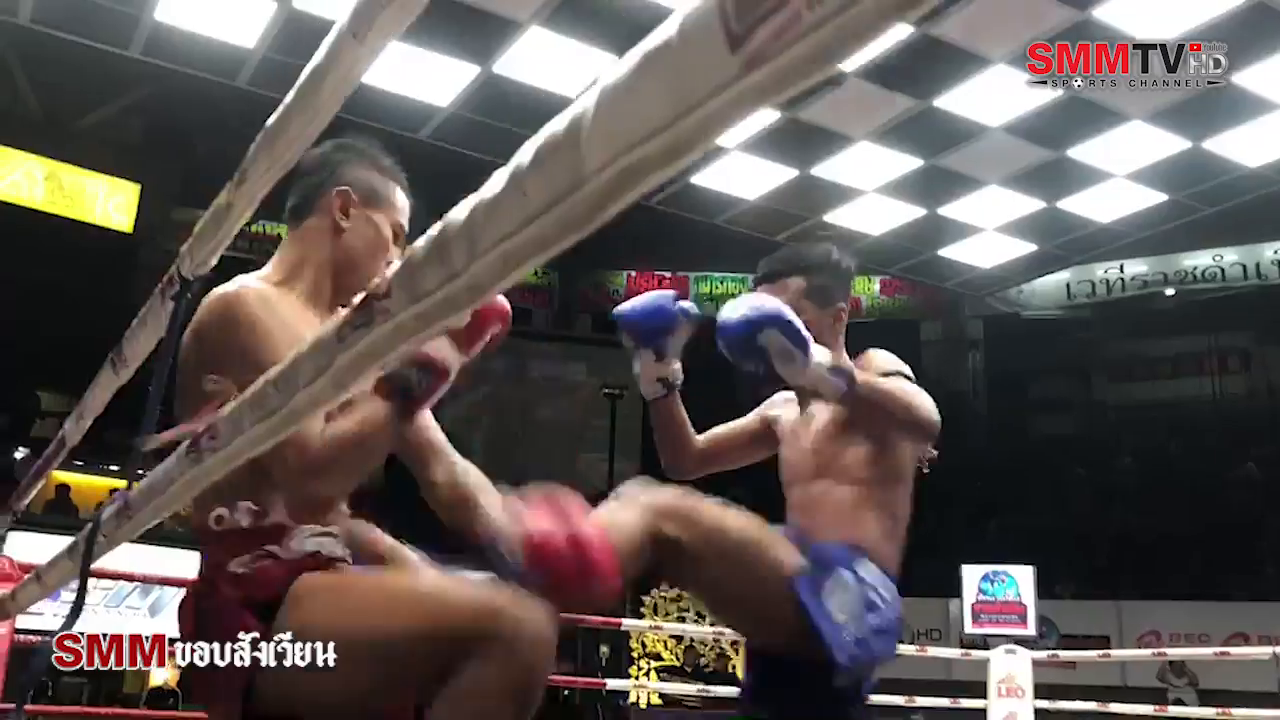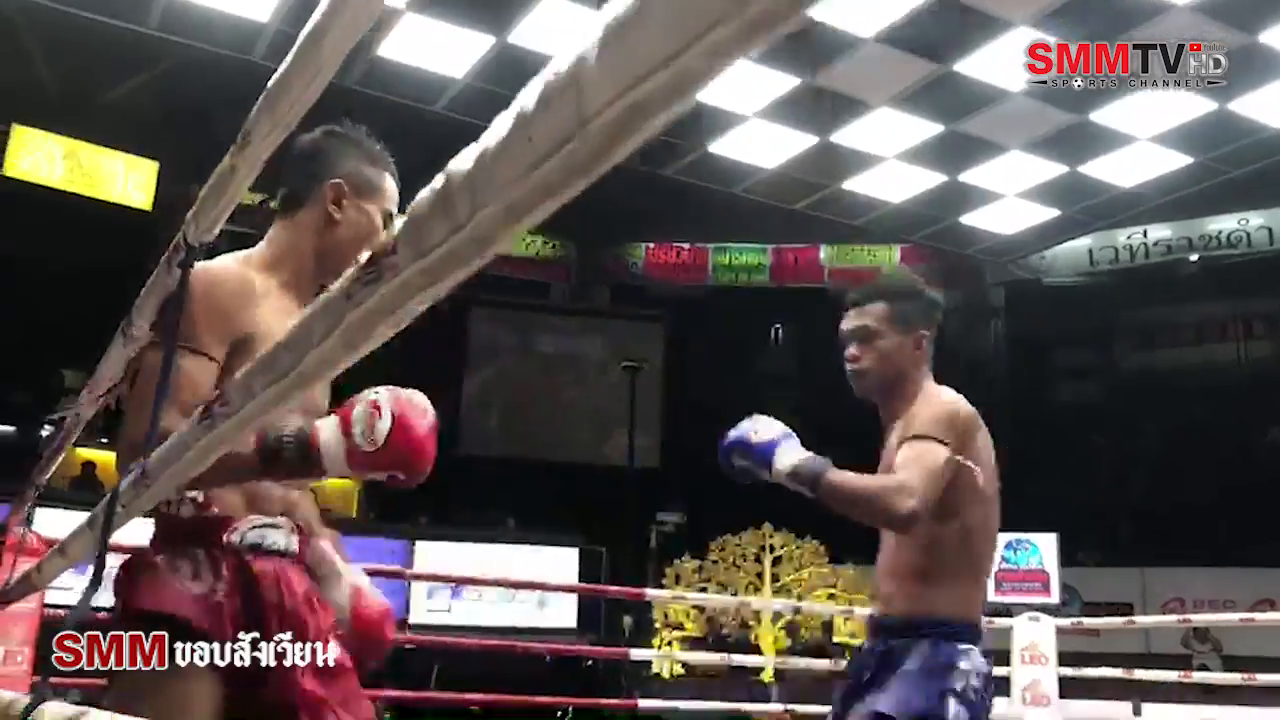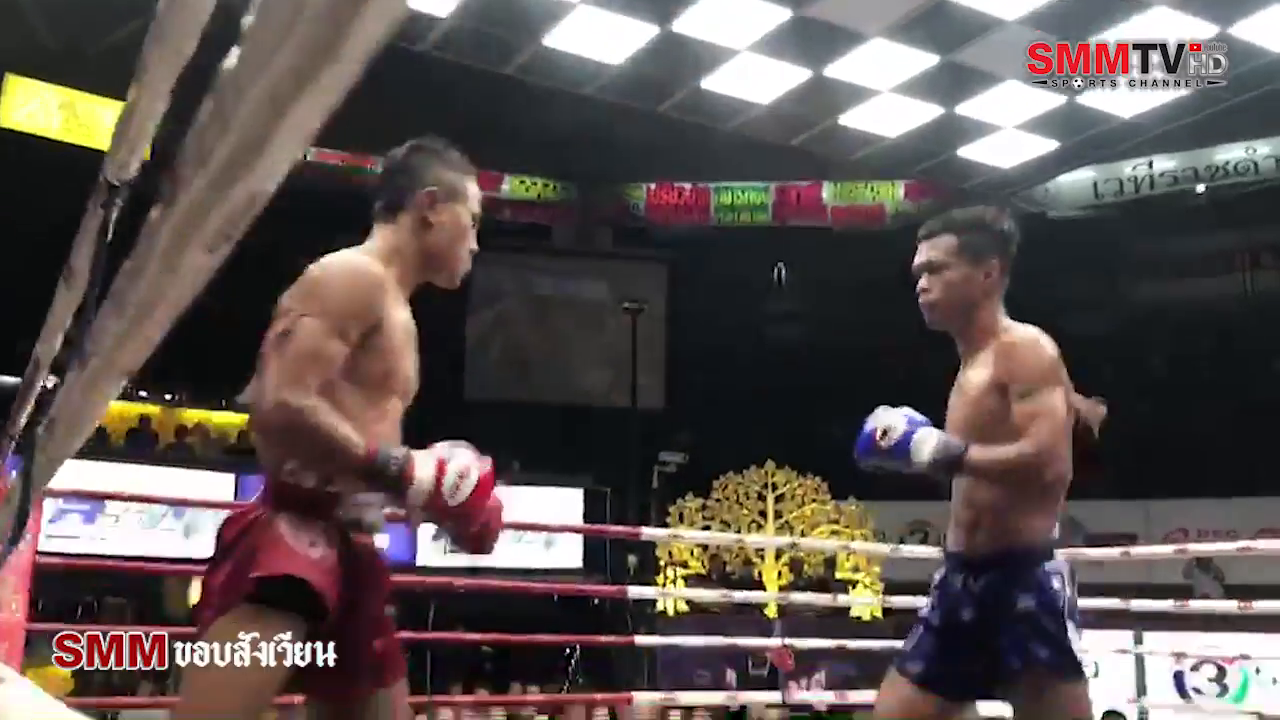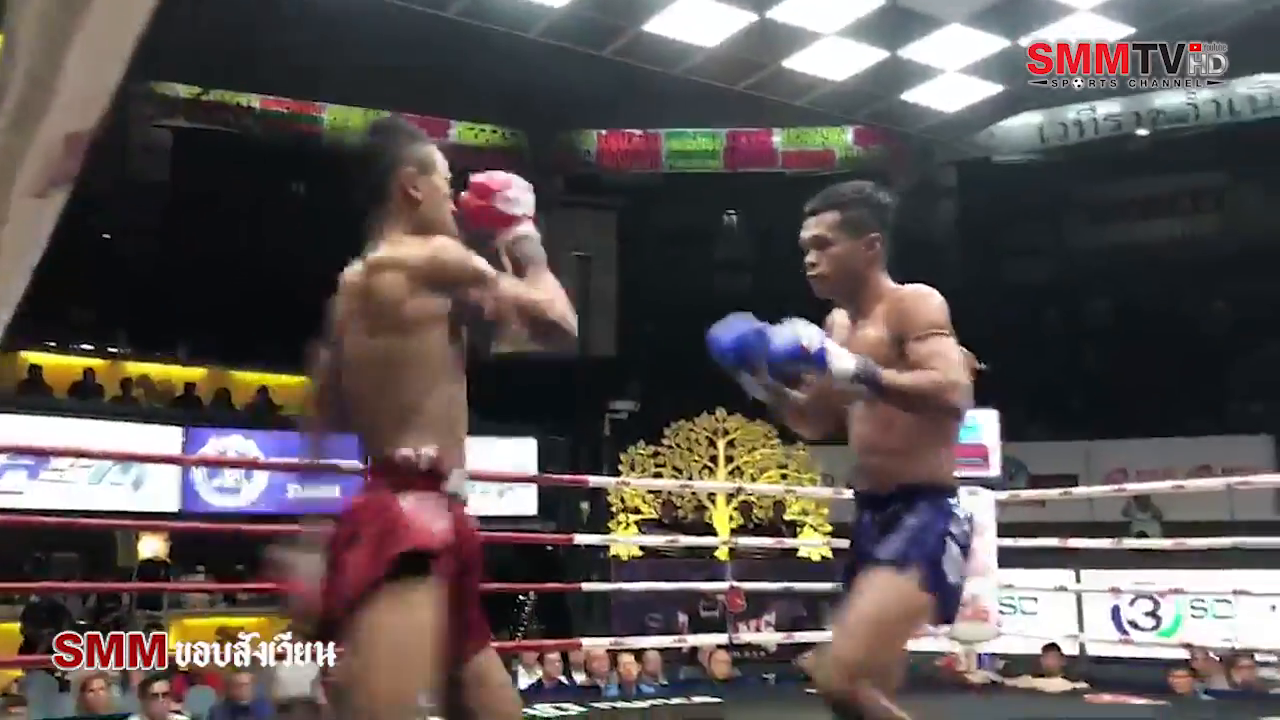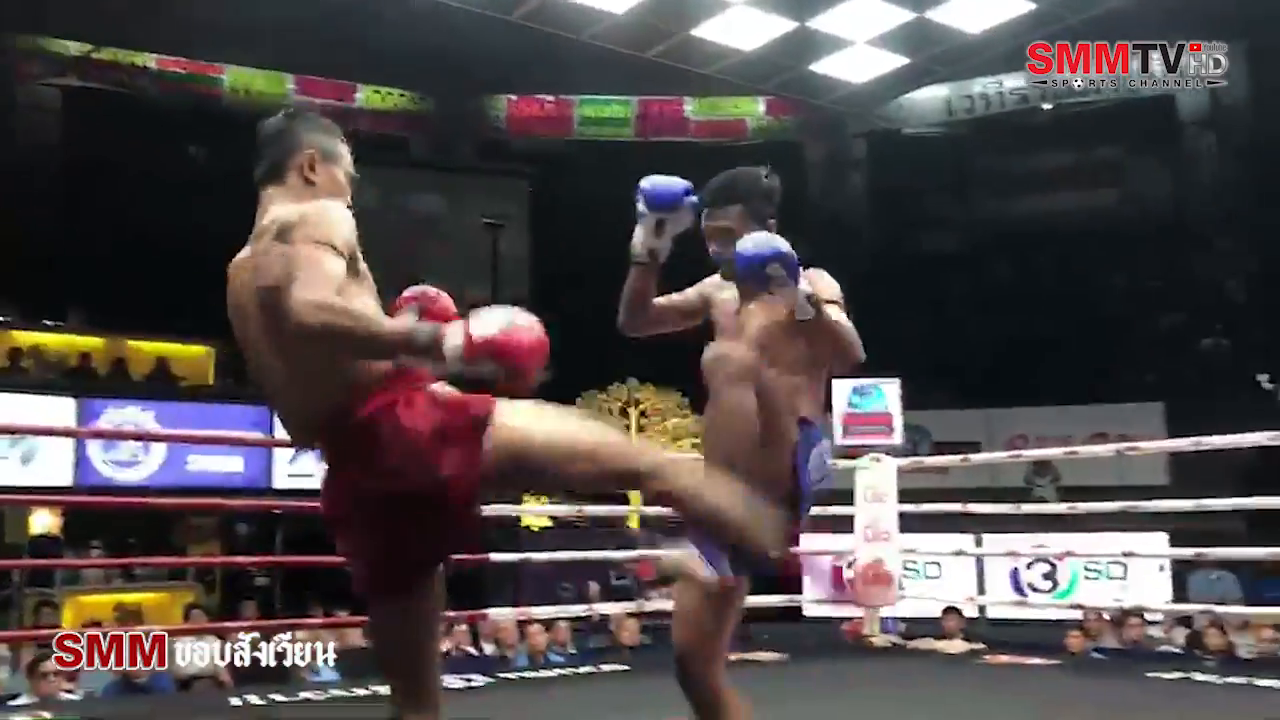
dt=0.4s
person 1, frame 1
right shoulder: (245, 307)
left elbow: (447, 473)
right elbow: (308, 475)
left wrist: (522, 537)
right wrist: (428, 368)
left hip: (317, 606)
right hip: (265, 613)
right knee: (518, 633)
person 1, frame 2
right shoulder: (219, 287)
right elbow: (145, 450)
left wrist: (334, 574)
right wrist: (313, 449)
left hip: (291, 594)
right hip: (196, 588)
person 1, frame 3
left shoulder: (393, 310)
right shoulder: (352, 277)
right elbow: (279, 411)
left wrist: (433, 494)
right wrist: (404, 478)
left hip: (350, 560)
right hip: (292, 548)
person 1, frame 4
left shoulder: (356, 284)
right shoulder: (429, 259)
left elbow: (330, 410)
right elbow: (554, 315)
right wrist: (522, 241)
left hip: (421, 523)
right hip: (407, 525)
person 1, frame 5
left shoulder: (240, 273)
right shoulder: (317, 221)
right elbow: (311, 313)
right wrist: (449, 344)
left hip: (359, 475)
right hip: (410, 426)
right knee: (651, 465)
person 2, frame 1
left shoulder: (874, 373)
right shoulder: (784, 410)
left elbow: (926, 422)
right elbow: (685, 462)
left wrist: (820, 369)
right wrist: (659, 379)
left hip: (844, 602)
left knee: (651, 508)
person 2, frame 2
left shoulder: (943, 411)
right shoulder: (906, 426)
left elbow: (903, 507)
left wrist: (796, 465)
left hip: (936, 664)
right hip: (891, 654)
person 2, frame 3
left shoulder: (1024, 349)
right shoulder: (974, 360)
left elbow: (1049, 467)
left wrist: (939, 451)
left hip: (1019, 590)
right hip: (961, 589)
person 2, frame 4
left shoulder: (913, 304)
right shoulder: (838, 325)
left elbow: (951, 396)
right elbow: (812, 423)
left wrist: (852, 370)
right wrist: (765, 380)
left hip: (921, 522)
right hip: (874, 523)
person 2, frame 5
left shoulder: (811, 283)
right shoulder: (718, 291)
left elbow: (851, 355)
right elbow: (633, 323)
left wrist: (798, 299)
right wrist: (648, 249)
left hip: (785, 464)
right hip: (727, 469)
left knee: (726, 361)
right knee: (693, 659)
left ankle: (720, 551)
